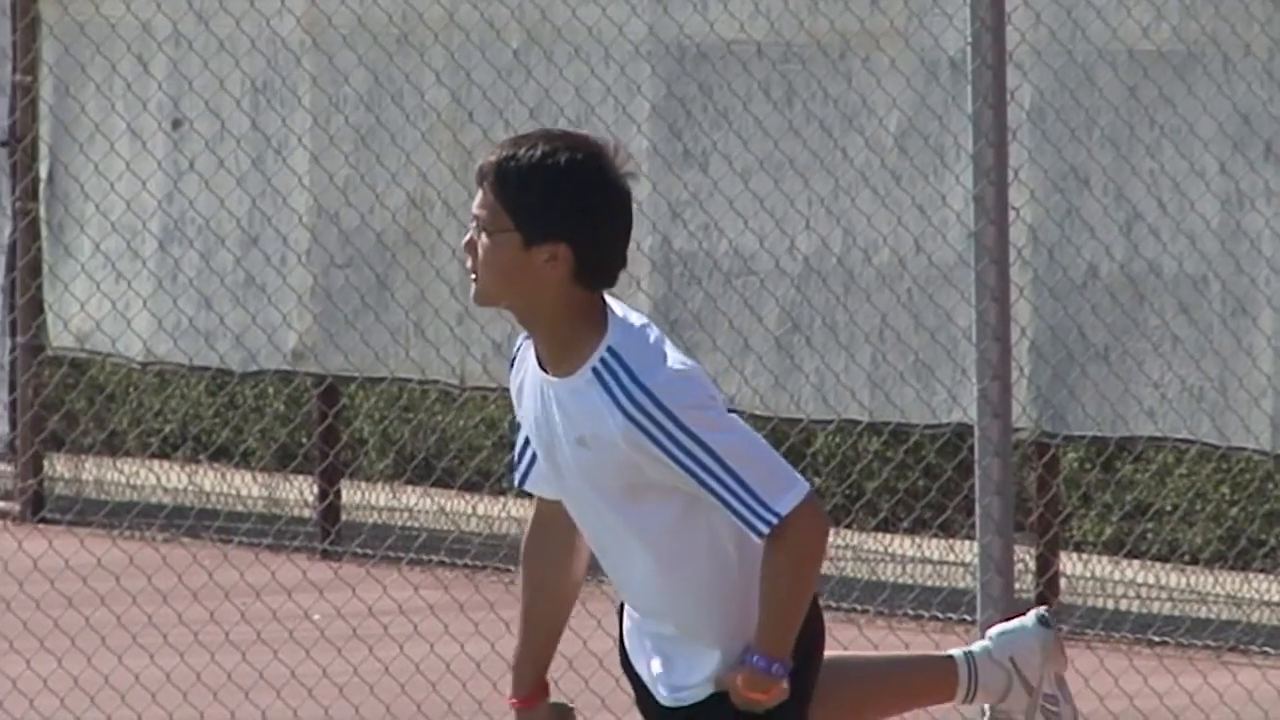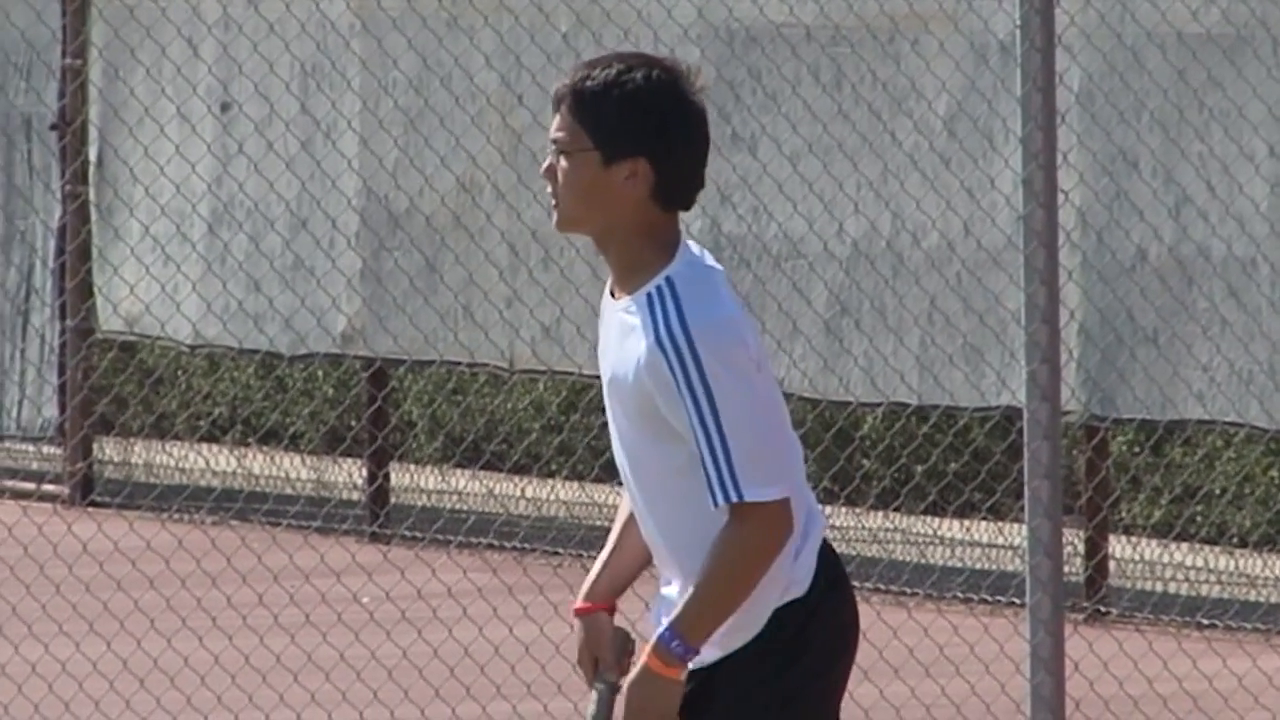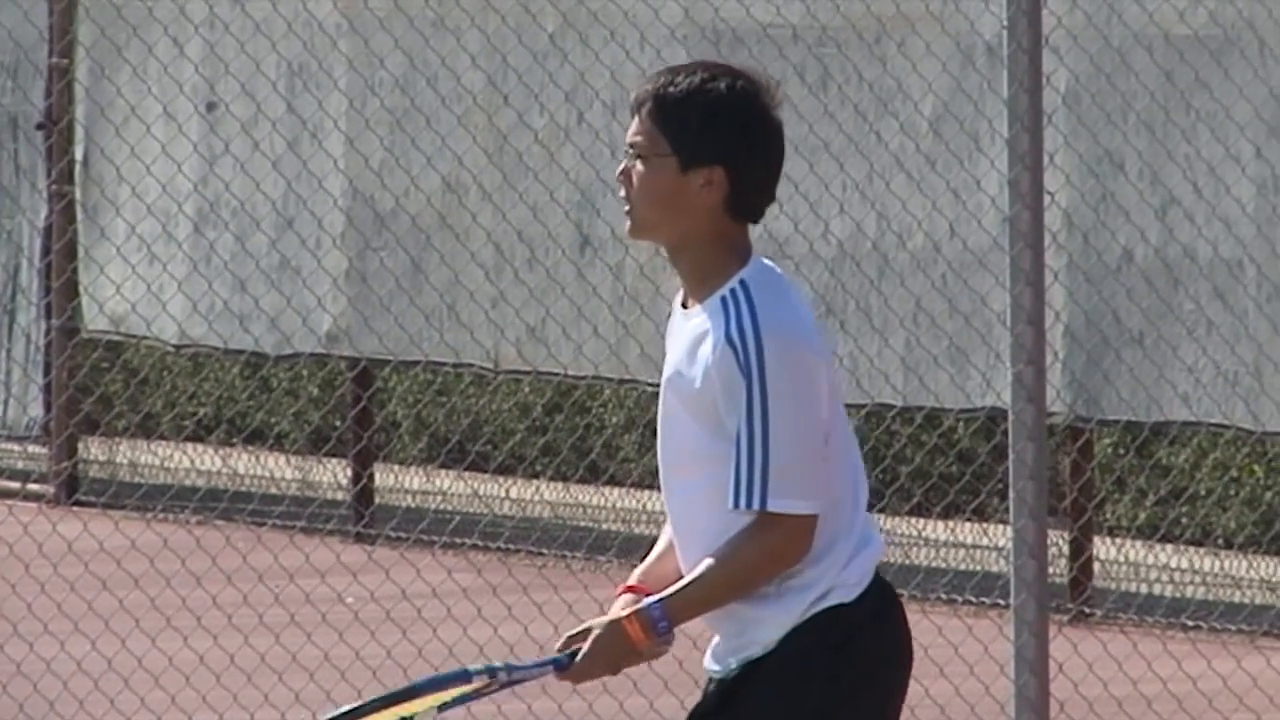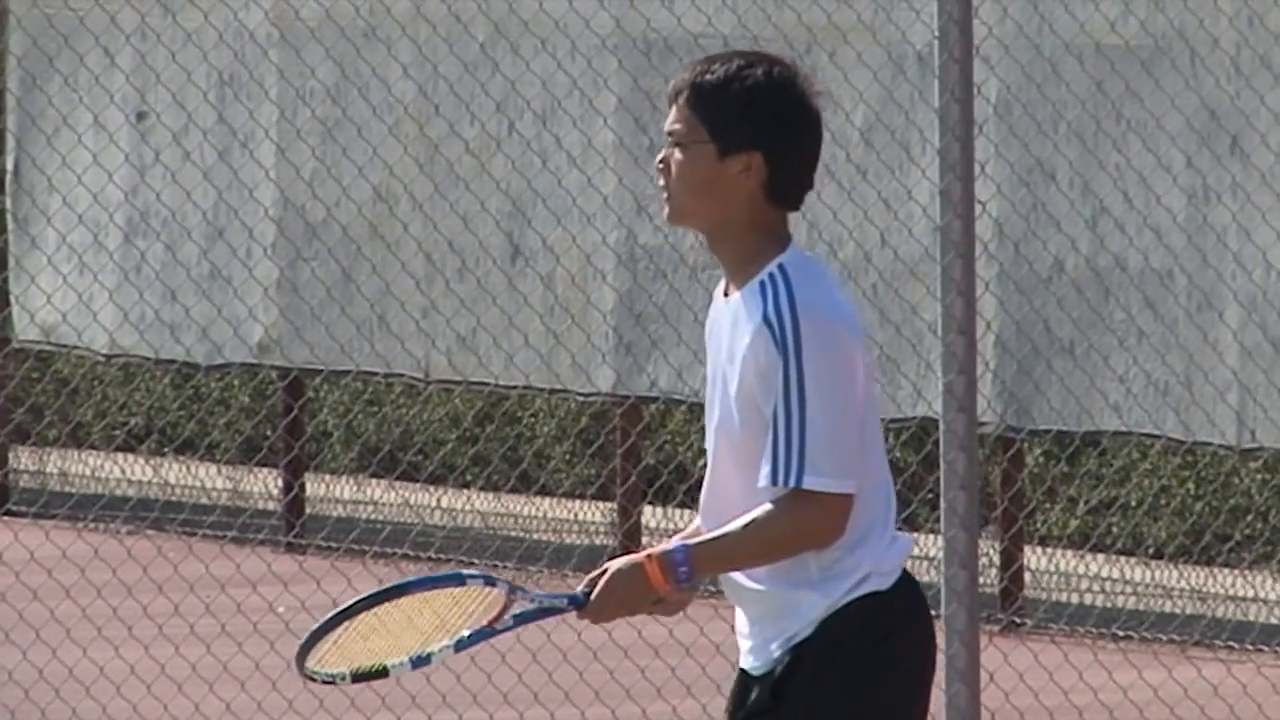
dt=1s
person 1, frame 1
left shoulder: (644, 392)
right shoulder: (536, 360)
left elbow: (799, 524)
right elbow: (558, 523)
left wrist: (765, 666)
left hip: (733, 660)
person 1, frame 2
left shoulder: (686, 326)
right shoulder: (630, 296)
left elbow: (762, 517)
left wrist: (665, 656)
right wrist: (599, 596)
left hip: (770, 635)
right hip: (721, 625)
person 1, frame 3
left shoulder: (758, 333)
right shoulder: (695, 312)
left elbow: (783, 531)
left wrist: (647, 621)
right wrist: (642, 591)
left hip: (820, 651)
right hip: (773, 647)
person 1, frame 4
left shoulder: (796, 316)
right shoulder: (733, 304)
left elbow: (815, 511)
left wrist: (665, 568)
right wrist: (679, 556)
left hip: (849, 645)
right hip: (786, 639)
